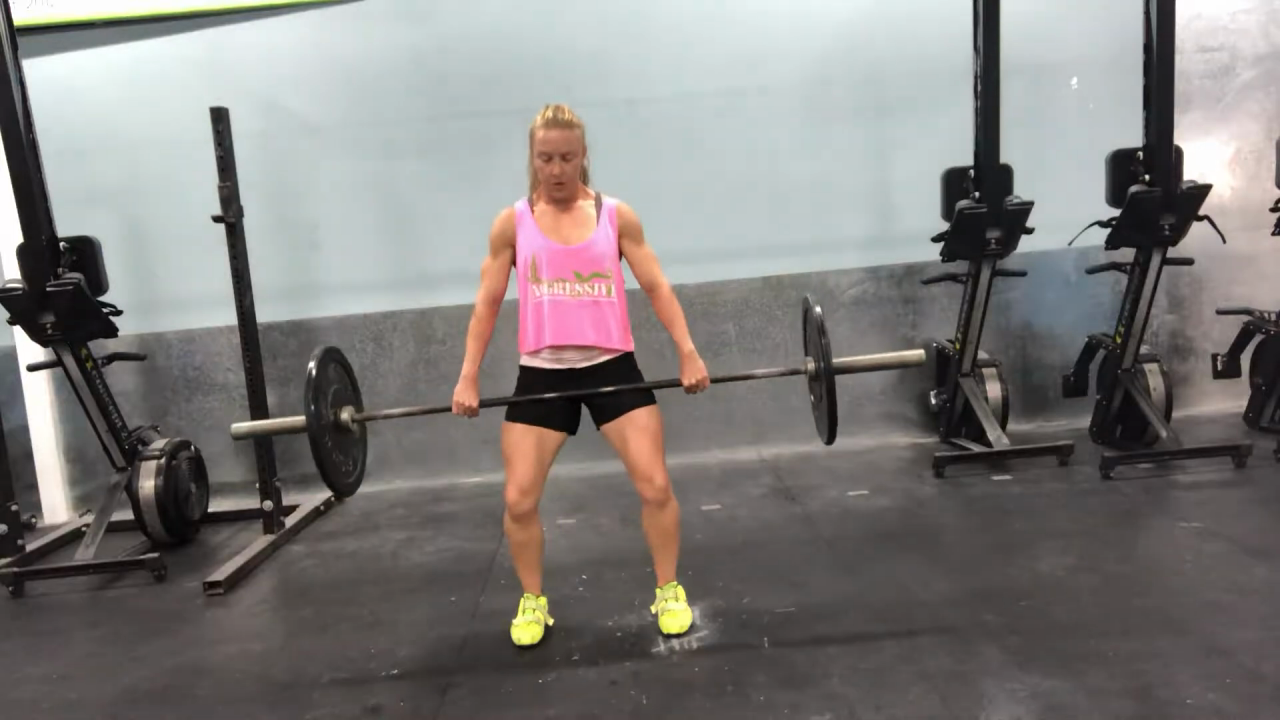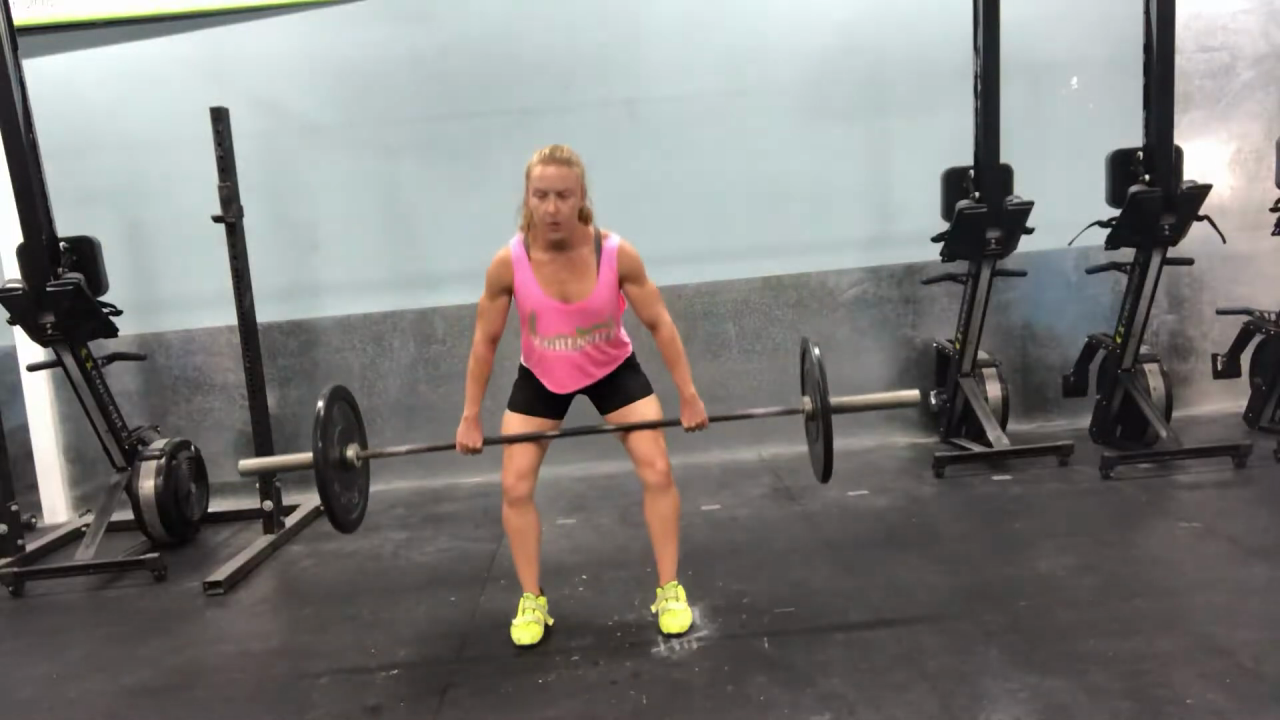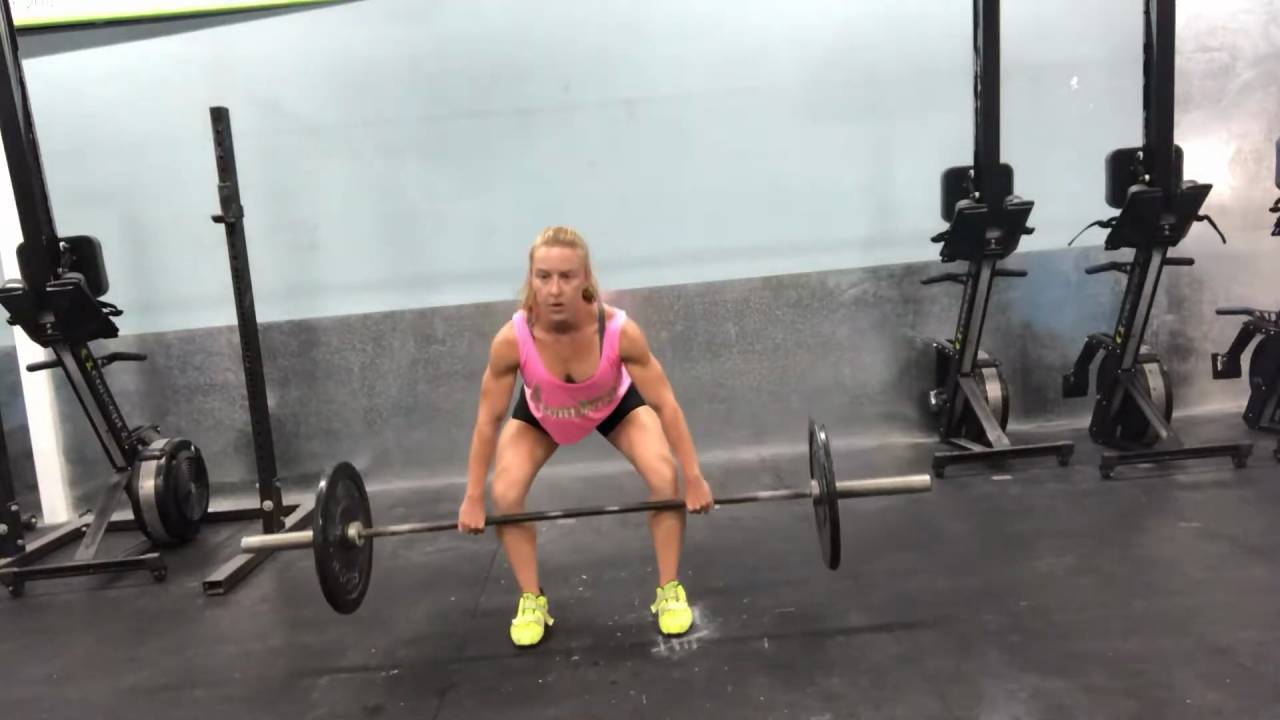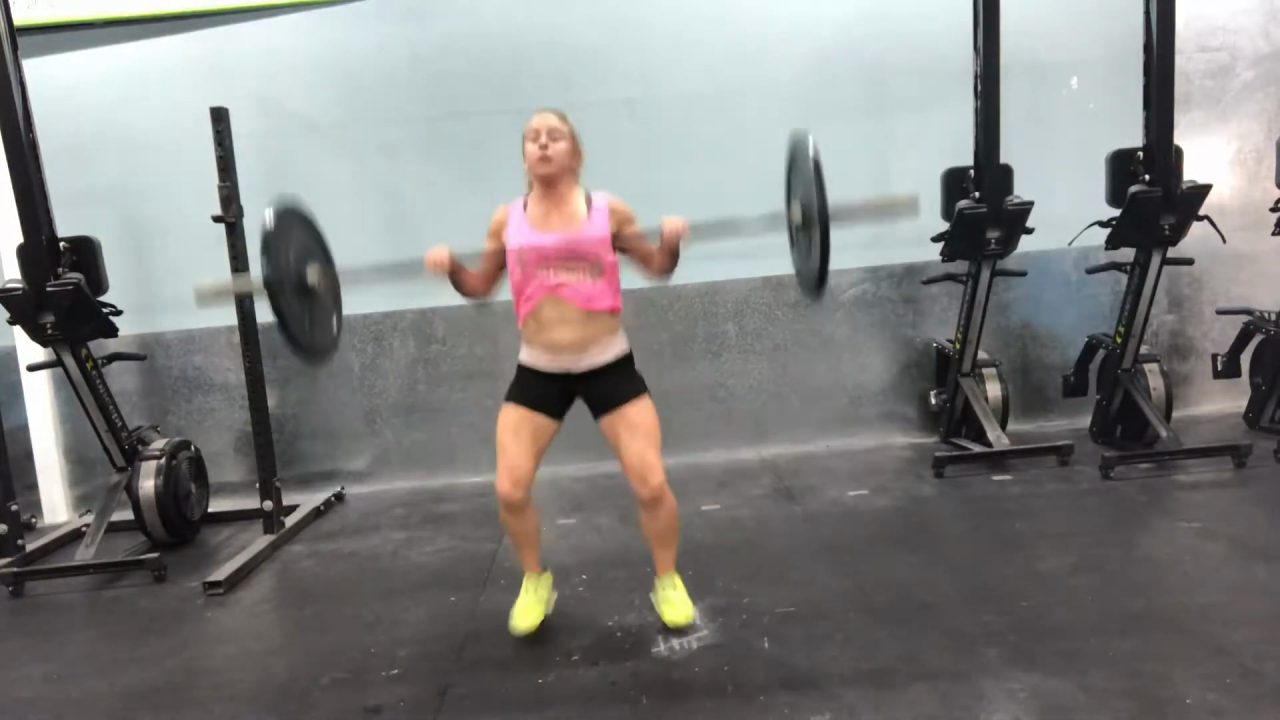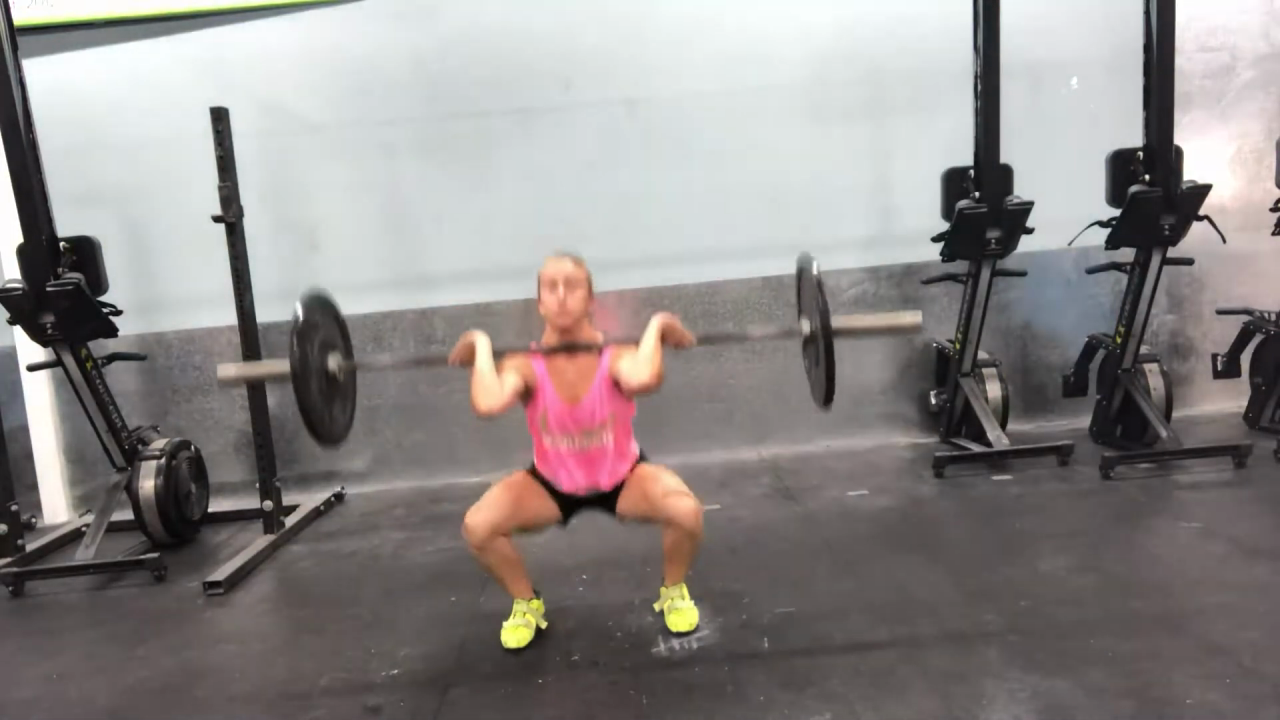
dt=1s
person 1, frame 1
left shoulder: (616, 215)
right shoulder: (512, 222)
left elbow: (656, 286)
right elbow: (487, 303)
left wrist: (688, 353)
right wrist: (467, 376)
left hip: (612, 367)
right hip: (541, 374)
left knee: (655, 486)
right knee: (518, 500)
left ankle: (668, 592)
right ankle: (532, 601)
person 1, frame 2
left shoulder: (617, 253)
right shoulder: (507, 263)
left elbow: (660, 324)
right elbow: (485, 341)
left wrist: (688, 393)
right wrist: (471, 415)
left hip: (614, 371)
right hip: (539, 379)
left knee: (657, 472)
right knee: (516, 486)
left ankle: (669, 591)
right ankle: (532, 601)
person 1, frame 3
left shoulder: (621, 331)
right shoulder: (511, 340)
left elbow: (665, 405)
right elbow: (488, 419)
left wrist: (693, 477)
right wrist: (473, 495)
left hip: (616, 405)
right hip: (540, 415)
left knee: (665, 479)
right knee: (505, 494)
left ankle: (669, 591)
right ankle: (532, 601)
person 1, frame 4
left shoulder: (606, 208)
right shoulder: (507, 218)
left elbow: (657, 267)
right elbow: (479, 286)
left wrist: (671, 242)
right wrist: (450, 267)
left hip: (608, 364)
right hip: (539, 371)
left knee: (651, 486)
right knee: (509, 490)
left ankle: (668, 583)
right ankle: (535, 580)
person 1, frame 5
left shoulder: (614, 357)
right shoulder: (527, 365)
left elbow: (644, 380)
right elbow: (487, 404)
left wrist: (655, 330)
right wrist: (483, 348)
left hip: (620, 474)
right hip: (552, 479)
left knee: (687, 511)
right knee: (478, 527)
left ankle: (673, 592)
right ankle: (526, 603)
